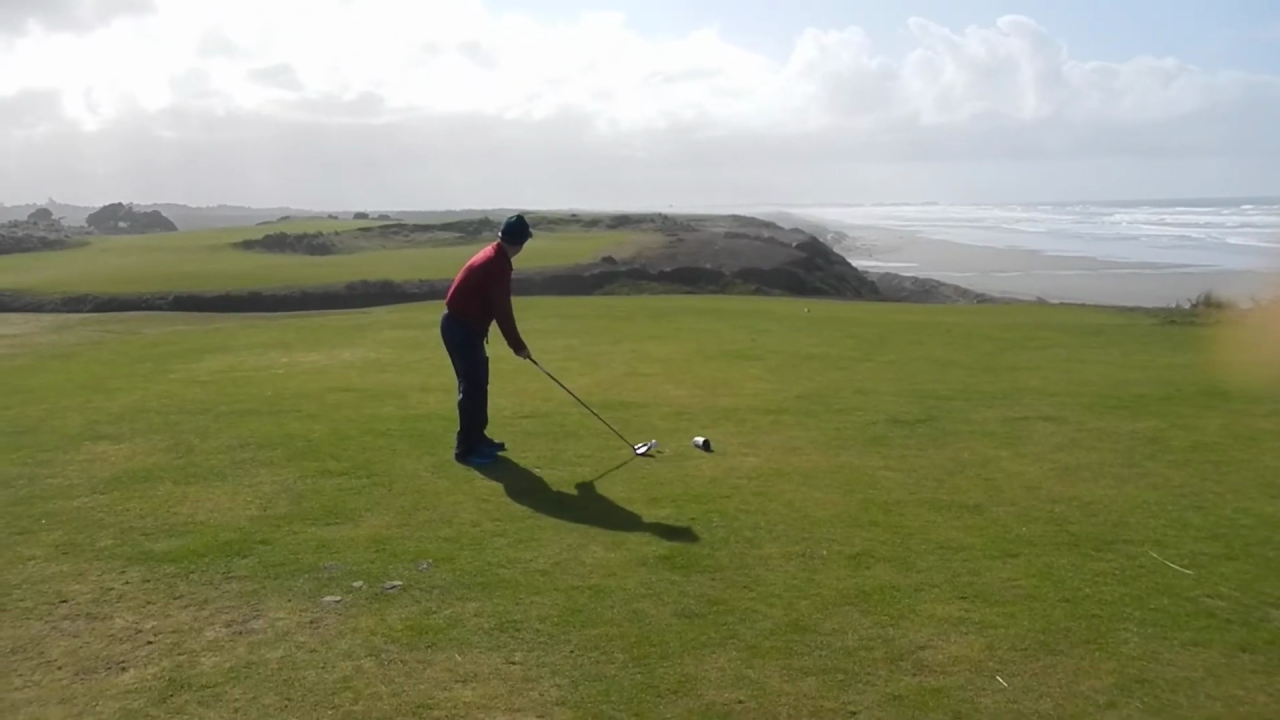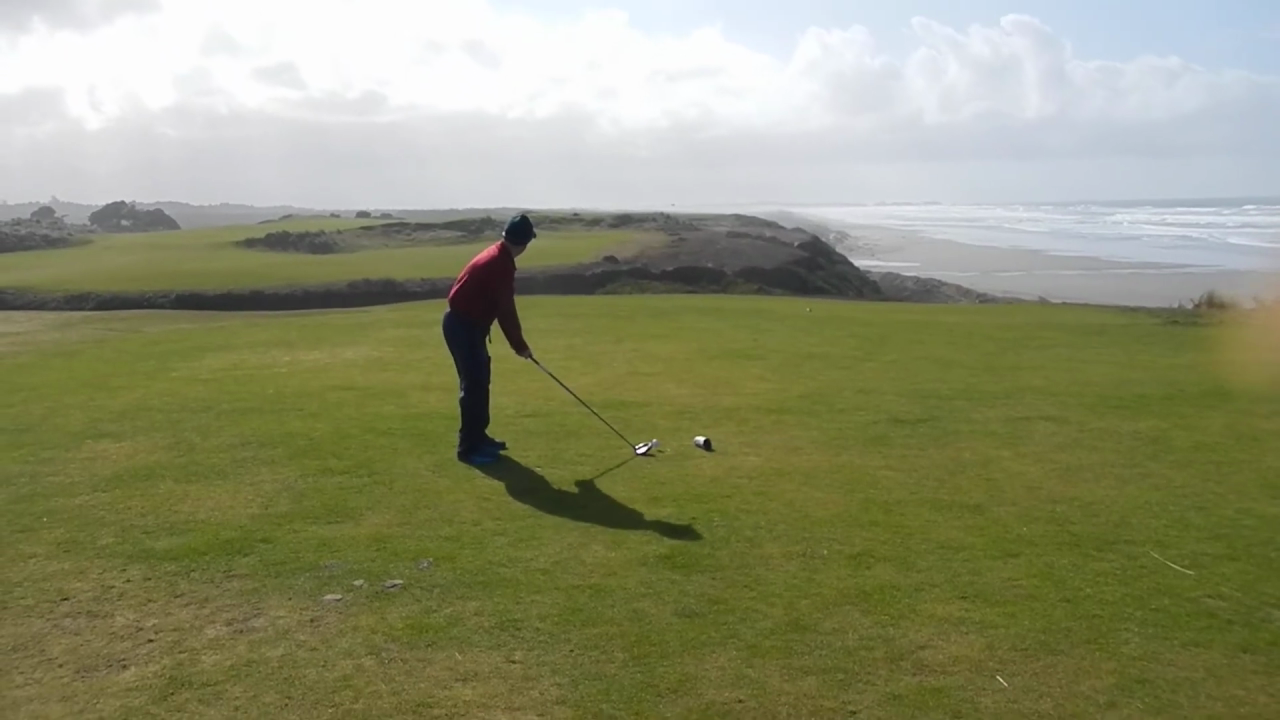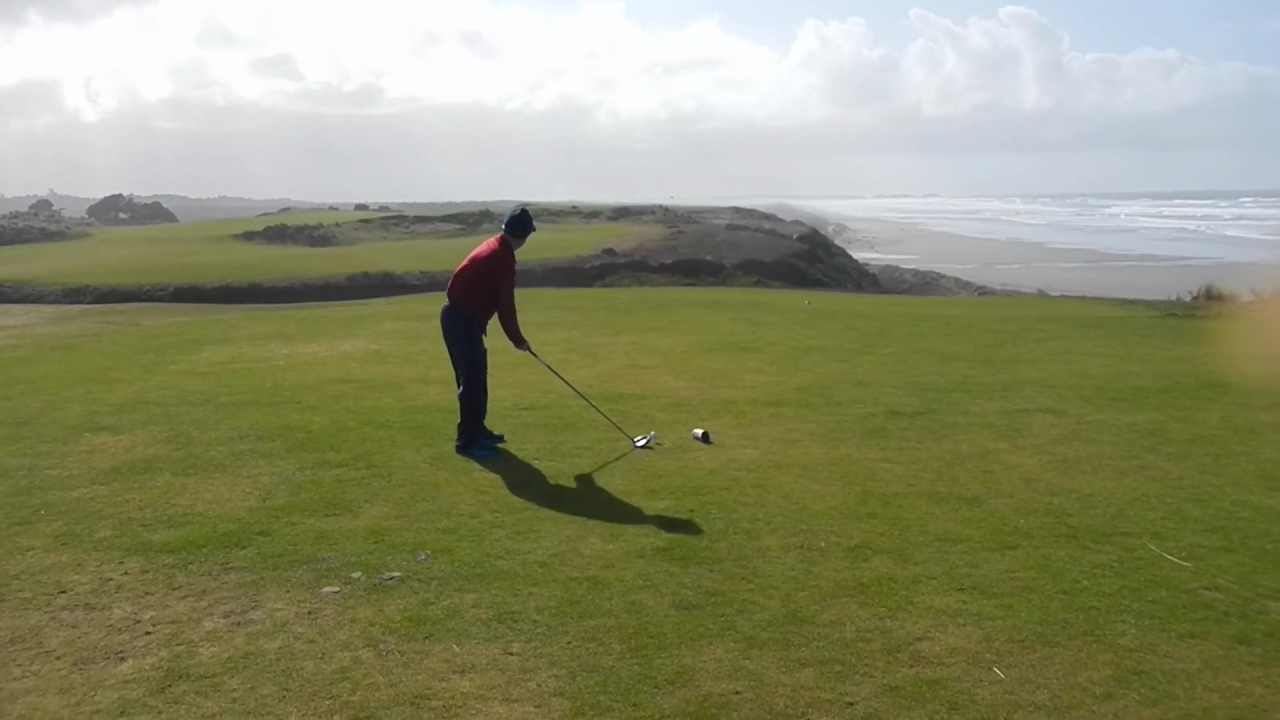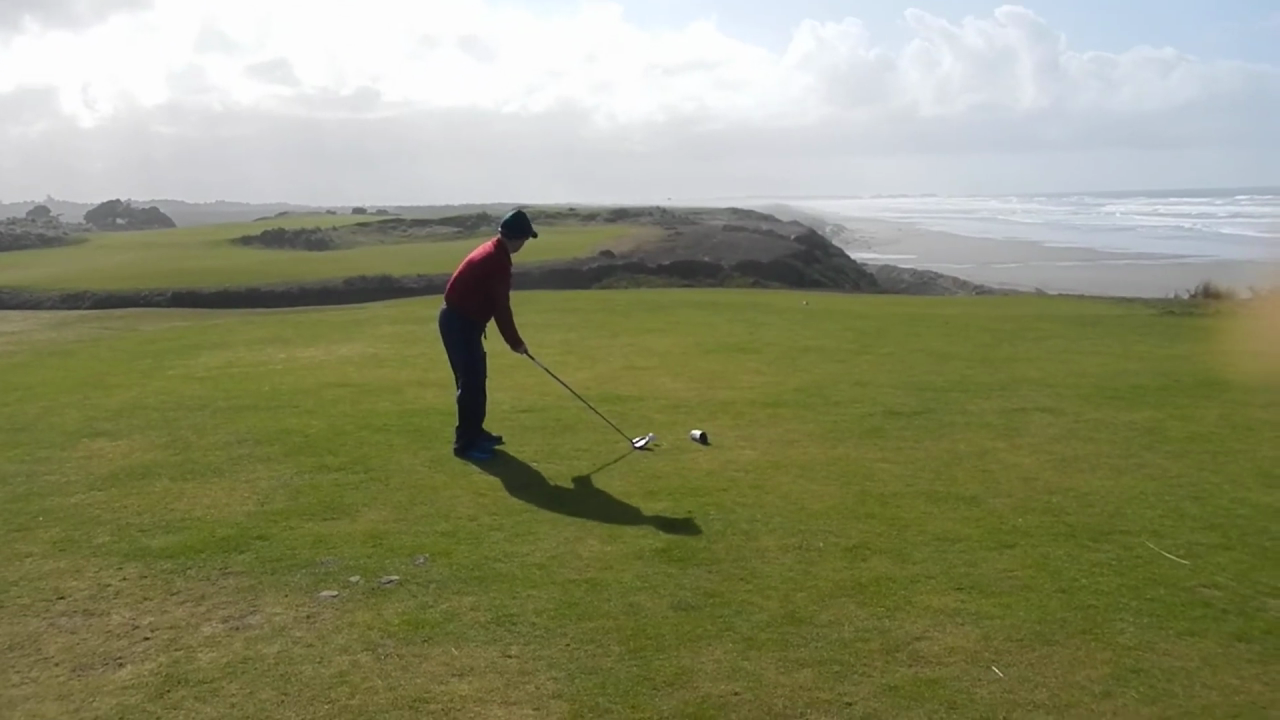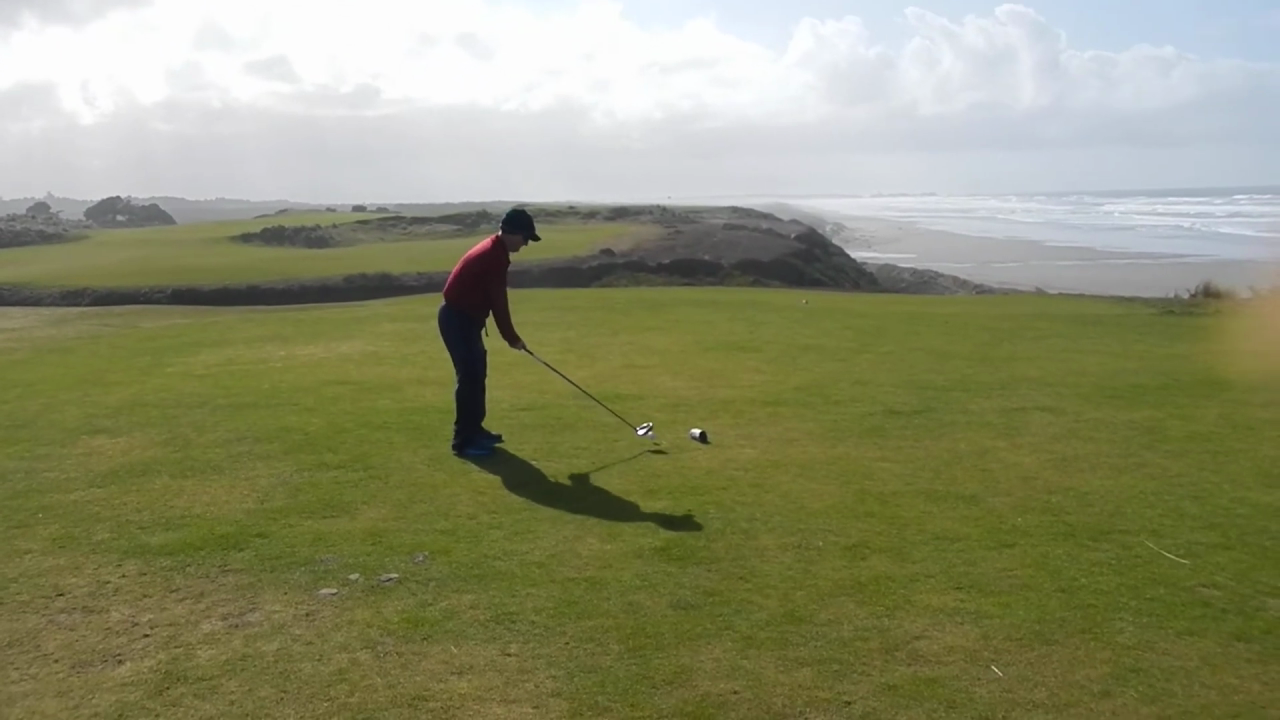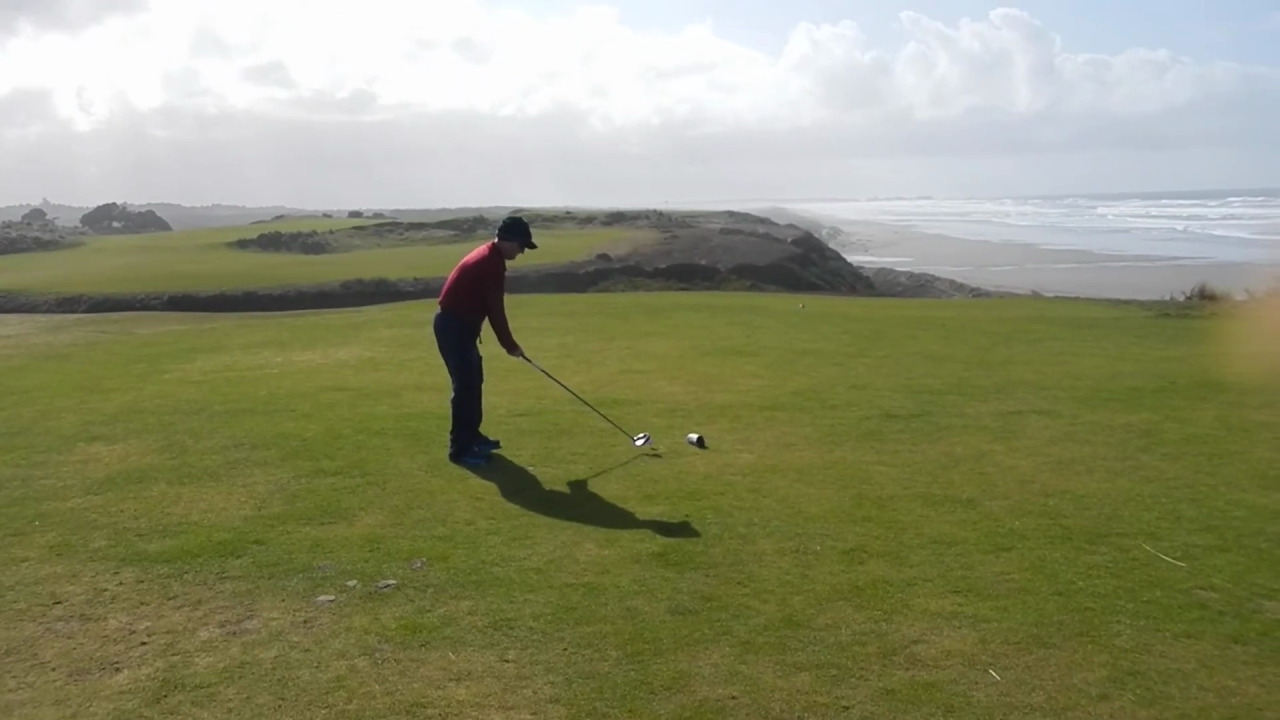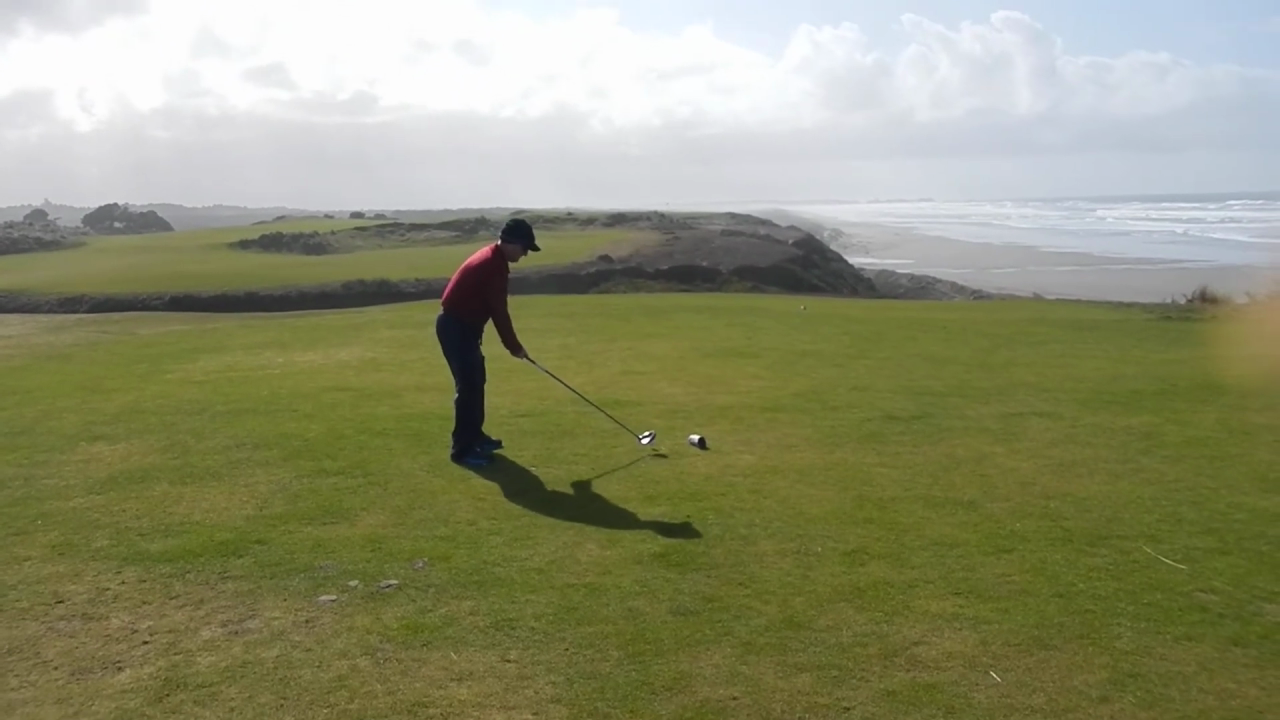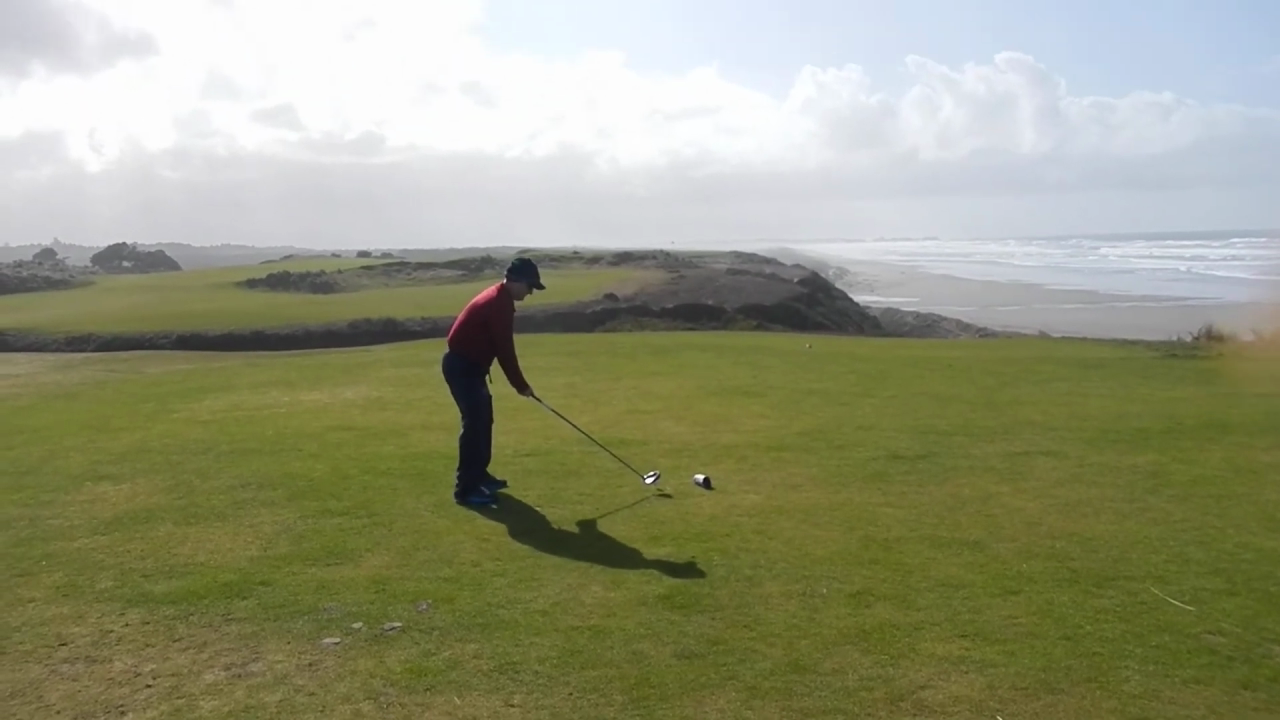
dt=0.3s
person 1, frame 1
left shoulder: (493, 256)
right shoulder: (497, 265)
left elbow: (498, 307)
right elbow: (502, 311)
left wrist: (514, 343)
right wrist: (518, 345)
left hip: (464, 323)
right hip: (461, 327)
left knee: (478, 382)
right knee: (472, 386)
left ankle: (477, 437)
right ankle: (466, 448)
person 1, frame 2
left shoulder: (496, 256)
right shoulder: (500, 264)
left elbow: (503, 307)
right elbow: (505, 311)
left wrist: (517, 342)
right wrist: (519, 345)
left hip: (466, 322)
right hip: (463, 325)
left knee: (480, 381)
right knee: (474, 384)
left ankle: (478, 436)
right ankle: (468, 446)
person 1, frame 3
left shoulder: (494, 247)
right shoulder: (502, 258)
left elbow: (498, 300)
right elbow: (505, 304)
left wrist: (515, 337)
right wrist: (518, 339)
left hip: (462, 314)
right hip: (462, 318)
left knee: (476, 375)
right knee: (472, 378)
left ankle: (476, 429)
right ankle: (466, 439)
person 1, frame 4
left shoulder: (492, 252)
right shoulder: (497, 260)
left elbow: (494, 303)
right elbow: (501, 307)
left wrist: (512, 339)
right wrist: (515, 341)
left hip: (462, 319)
right hip: (459, 321)
left knee: (476, 377)
right knee: (470, 380)
left ankle: (475, 431)
right ankle: (465, 442)
person 1, frame 5
left shoulder: (492, 250)
right shoulder: (494, 257)
left elbow: (493, 300)
right elbow: (498, 302)
left wrist: (509, 335)
right wrist: (511, 337)
left hip: (463, 315)
right hip: (458, 318)
left knee: (476, 374)
right knee: (469, 376)
left ankle: (474, 429)
right ankle: (463, 439)
person 1, frame 6
left shoulder: (487, 255)
right shoulder: (491, 264)
left elbow: (490, 307)
right elbow: (496, 310)
left wrist: (507, 343)
right wrist: (510, 345)
left hip: (458, 322)
right hip: (453, 325)
left knee: (473, 381)
right knee: (465, 384)
left ankle: (472, 435)
right ankle: (460, 447)
person 1, frame 7
left shoulder: (491, 257)
right shoulder: (494, 266)
left elbow: (493, 309)
right elbow: (499, 312)
left wrist: (511, 345)
right wrist: (514, 346)
left hip: (460, 323)
right hip: (456, 326)
left knee: (475, 381)
right knee: (468, 385)
left ankle: (475, 436)
right ankle: (462, 448)
person 1, frame 8
left shoulder: (497, 297)
right shoulder: (500, 304)
left elbow: (499, 346)
right elbow: (505, 350)
left wrist: (517, 382)
right wrist: (521, 384)
left hip: (467, 362)
right hip: (462, 365)
left knee: (483, 420)
right knee: (474, 422)
left ankle: (479, 474)
right ankle: (465, 487)
